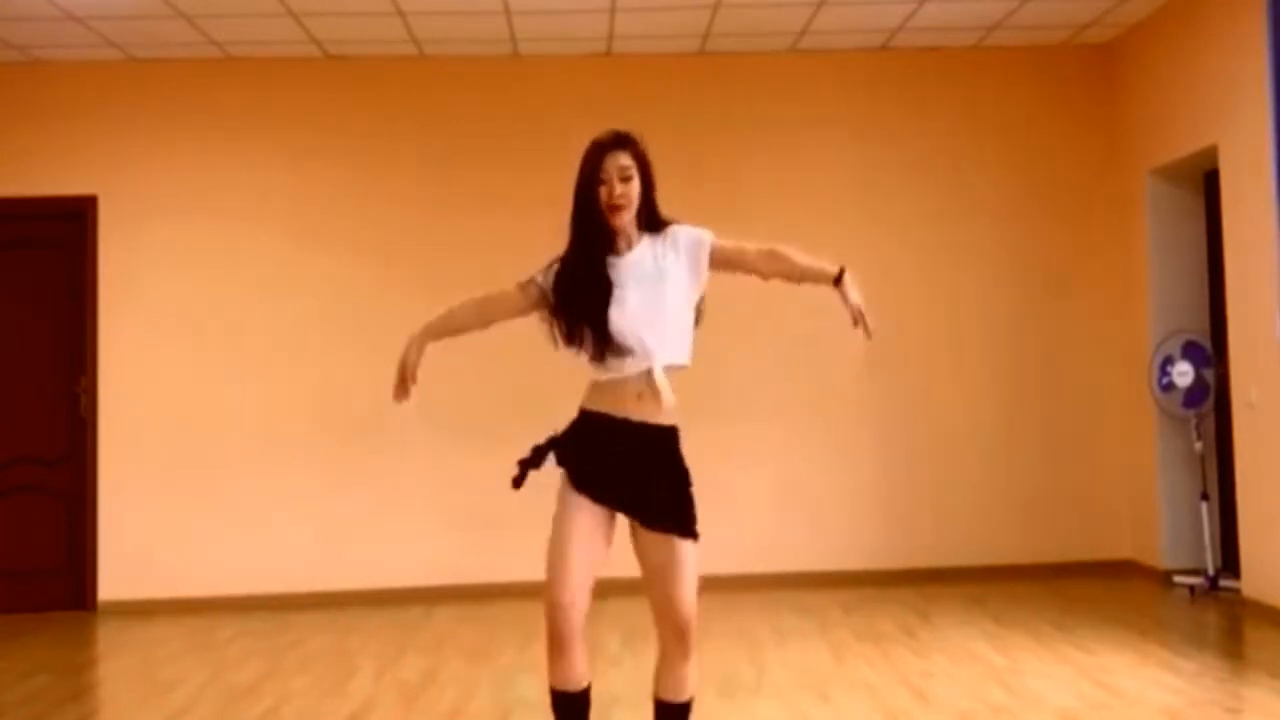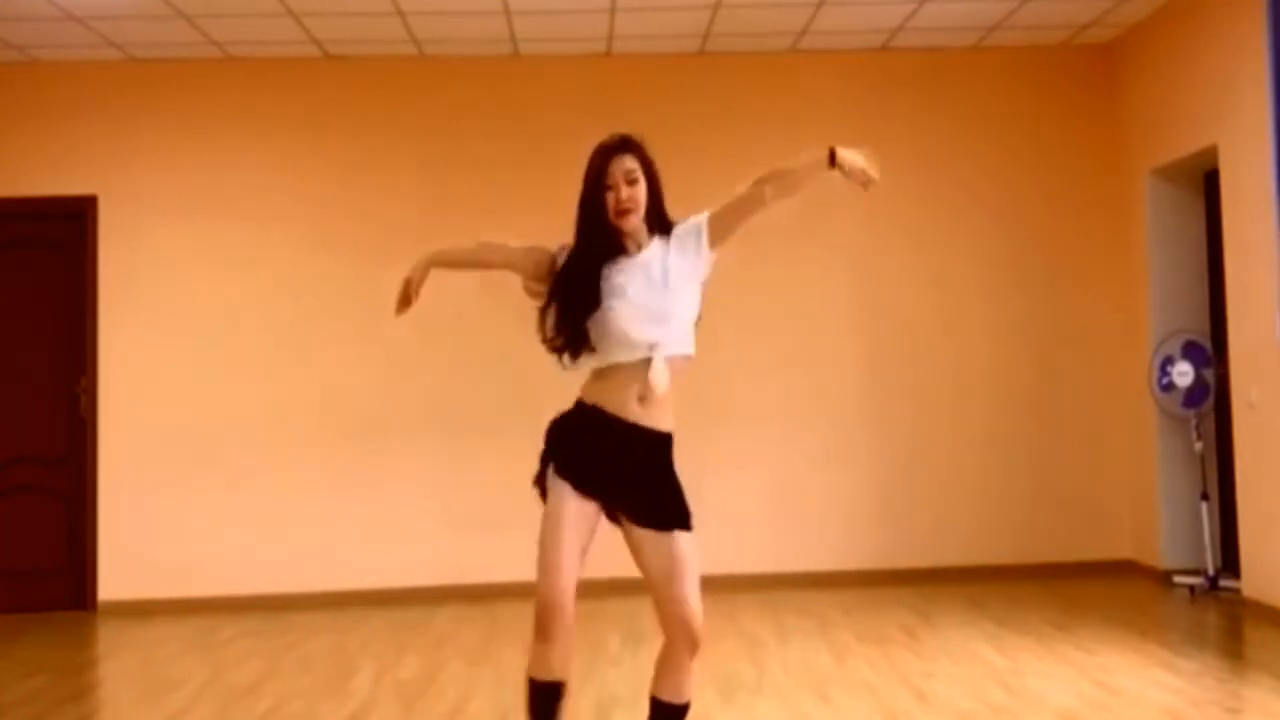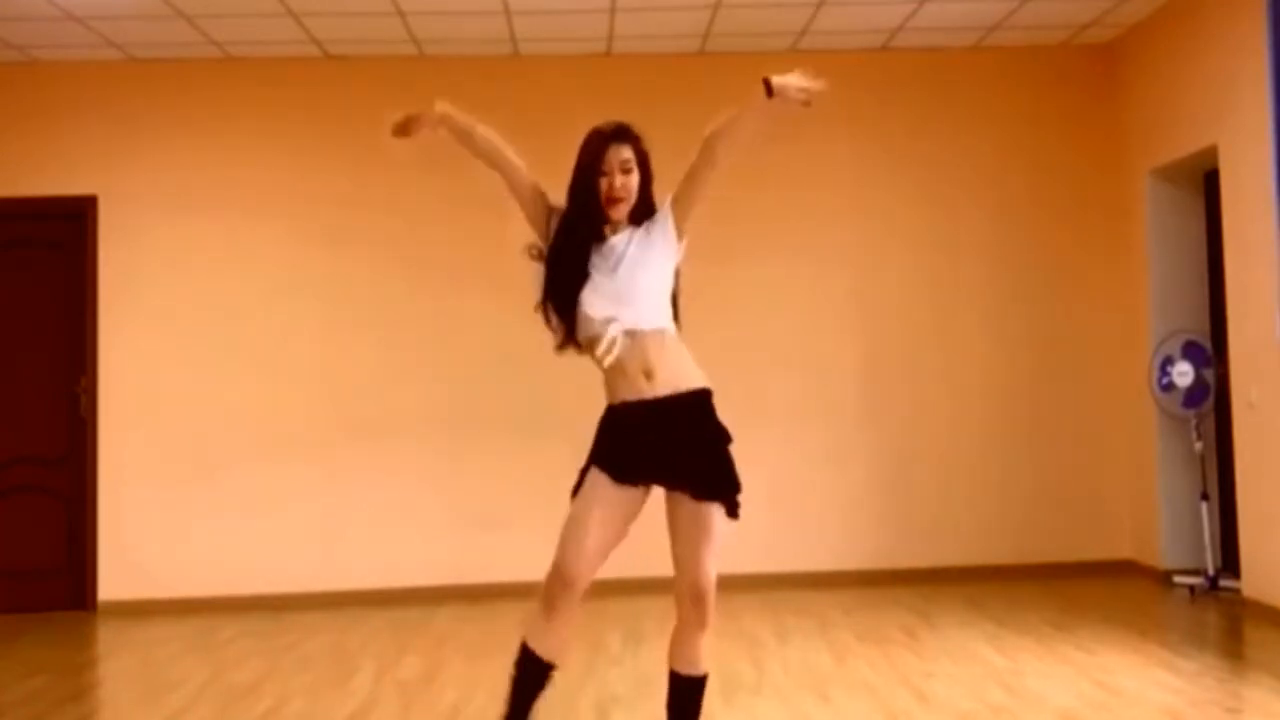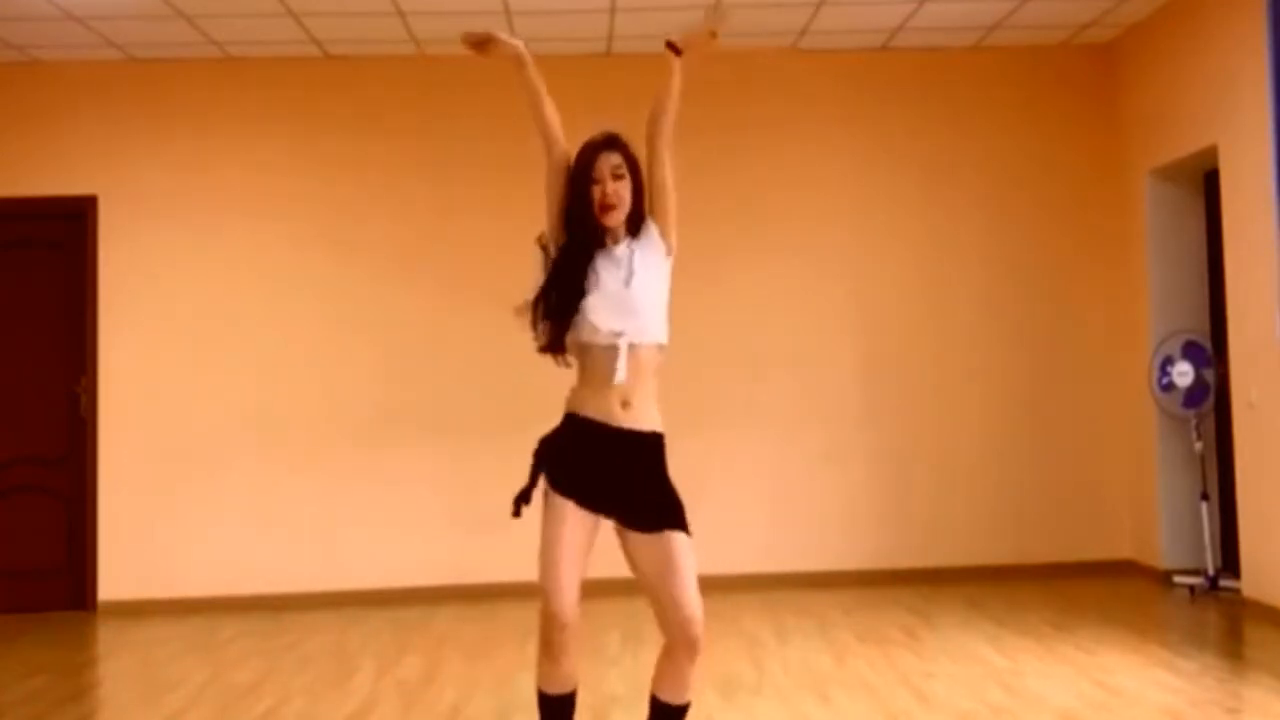
dt=0.4s
person 1, frame 1
left shoulder: (683, 247)
right shoulder: (575, 270)
left elbow: (765, 259)
right elbow: (495, 305)
left wrist: (839, 279)
right wrist: (422, 336)
left hip: (657, 454)
right hip: (594, 450)
left knee: (678, 627)
right knee: (563, 616)
person 1, frame 2
left shoulder: (689, 245)
right shoulder: (578, 264)
left elbow: (762, 190)
right elbow: (503, 253)
left wrist: (832, 158)
right wrist: (431, 260)
left hip: (651, 458)
right hip: (587, 441)
left knee: (686, 629)
right knee: (554, 612)
person 1, frame 3
left shoulder: (663, 234)
right shoulder: (568, 243)
left elbow: (714, 149)
right elbow: (510, 167)
left wrist: (768, 91)
right wrist: (446, 116)
left hip: (688, 420)
right hip: (623, 432)
left knee: (697, 601)
right knee: (563, 587)
person 1, frame 4
left shoulder: (656, 247)
right shoulder: (568, 254)
left elbow: (661, 143)
right elbow: (555, 152)
right wrist: (523, 63)
left hip: (643, 460)
right hip: (578, 450)
left knee: (687, 632)
right knee: (558, 621)
